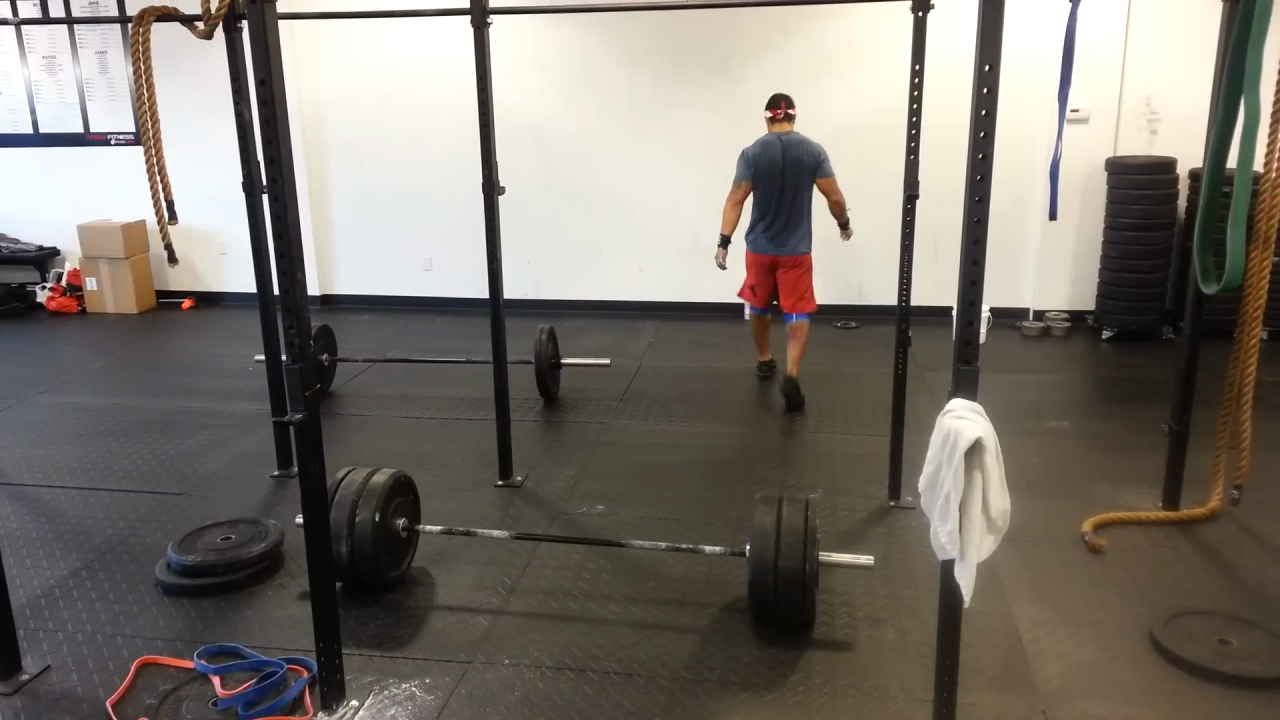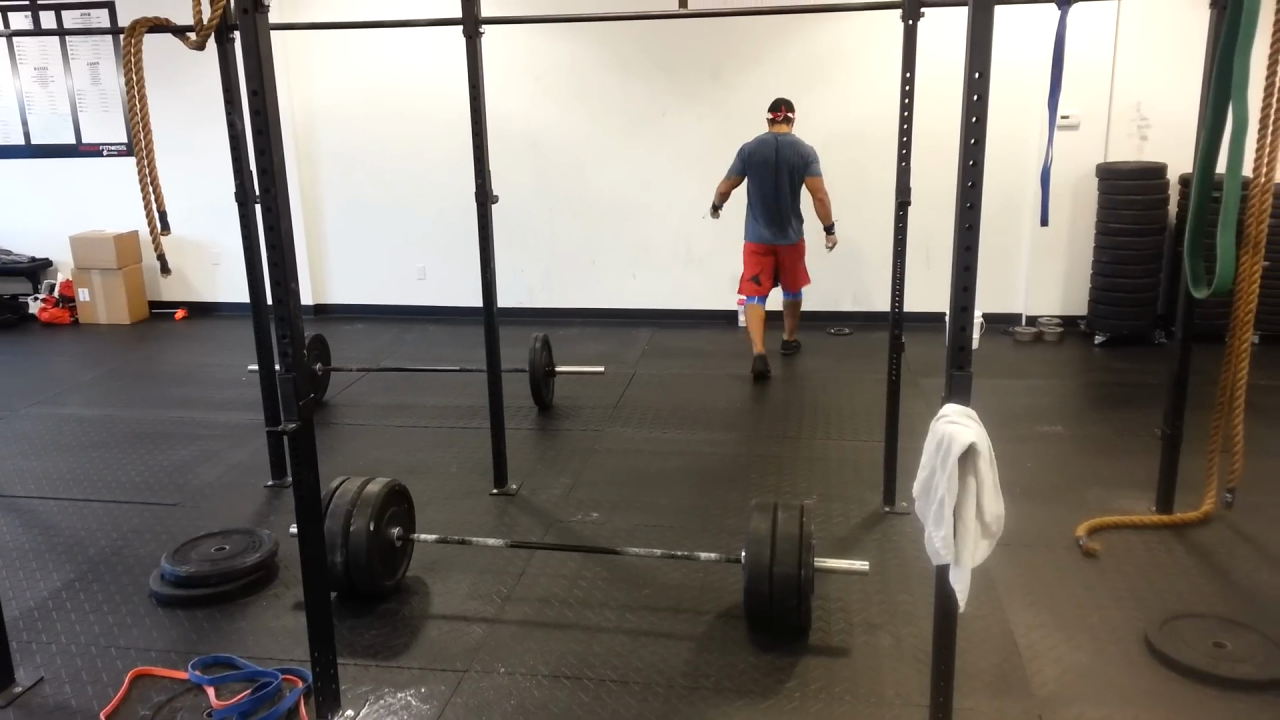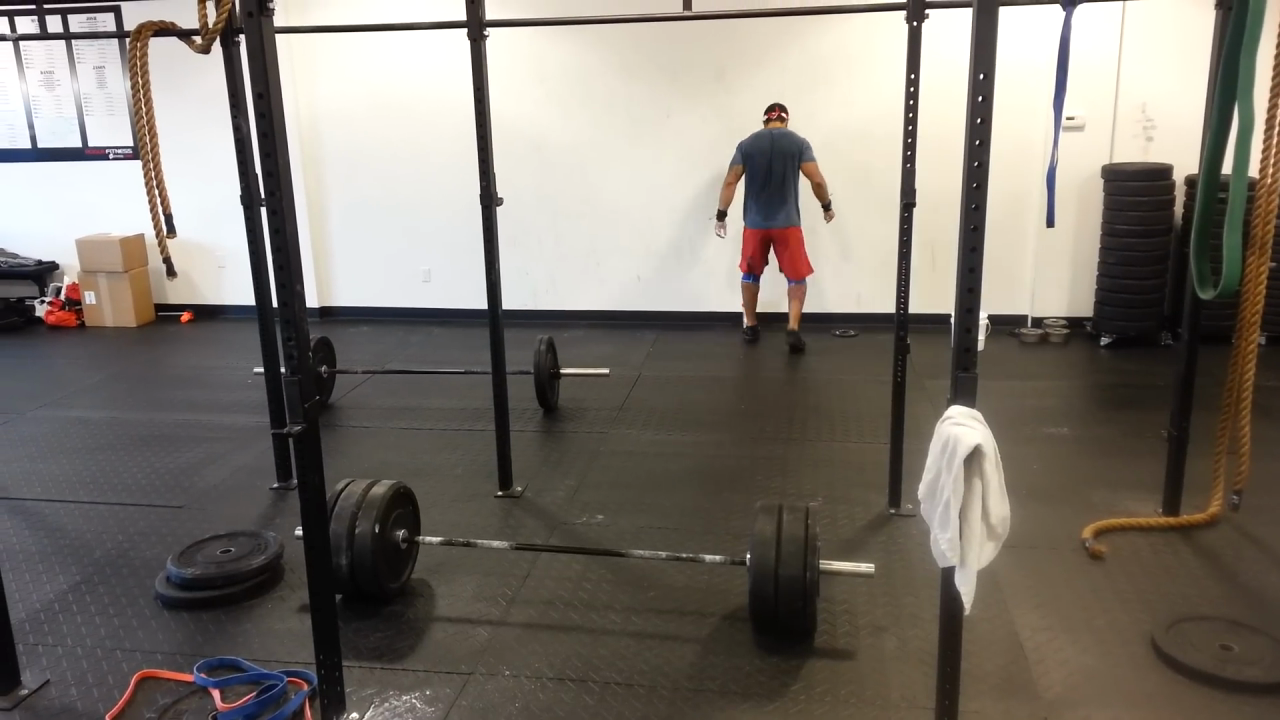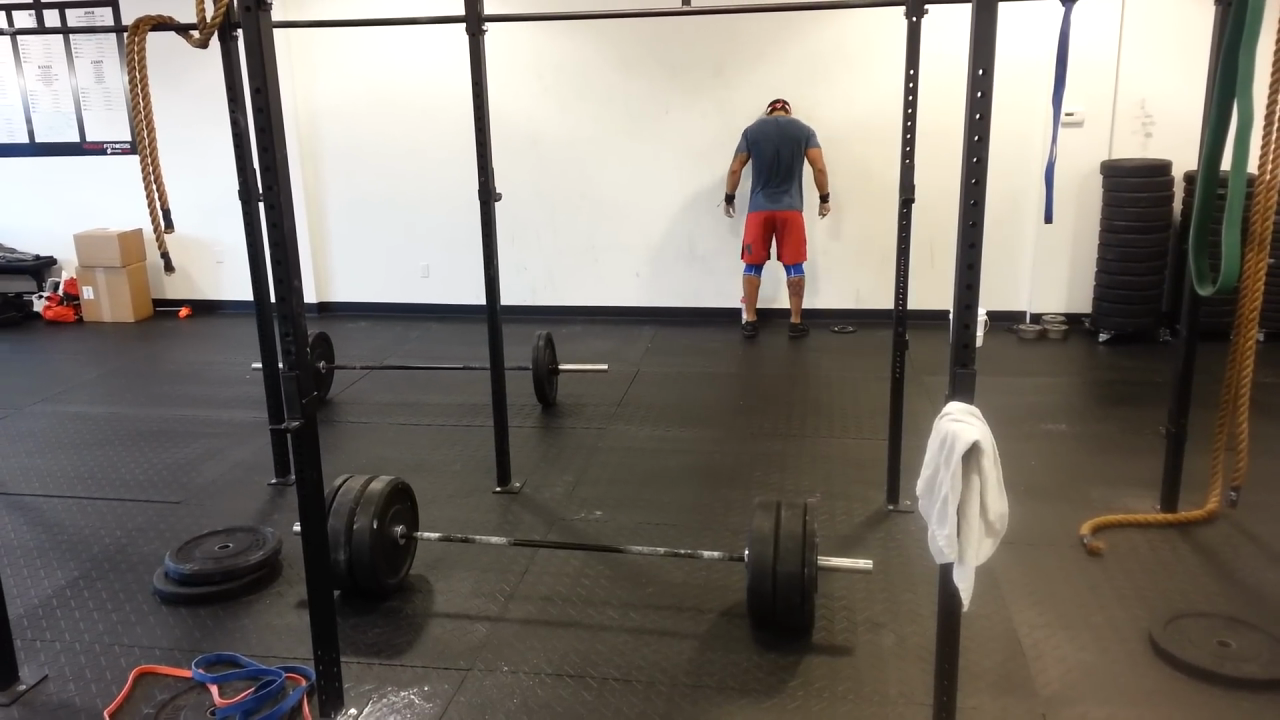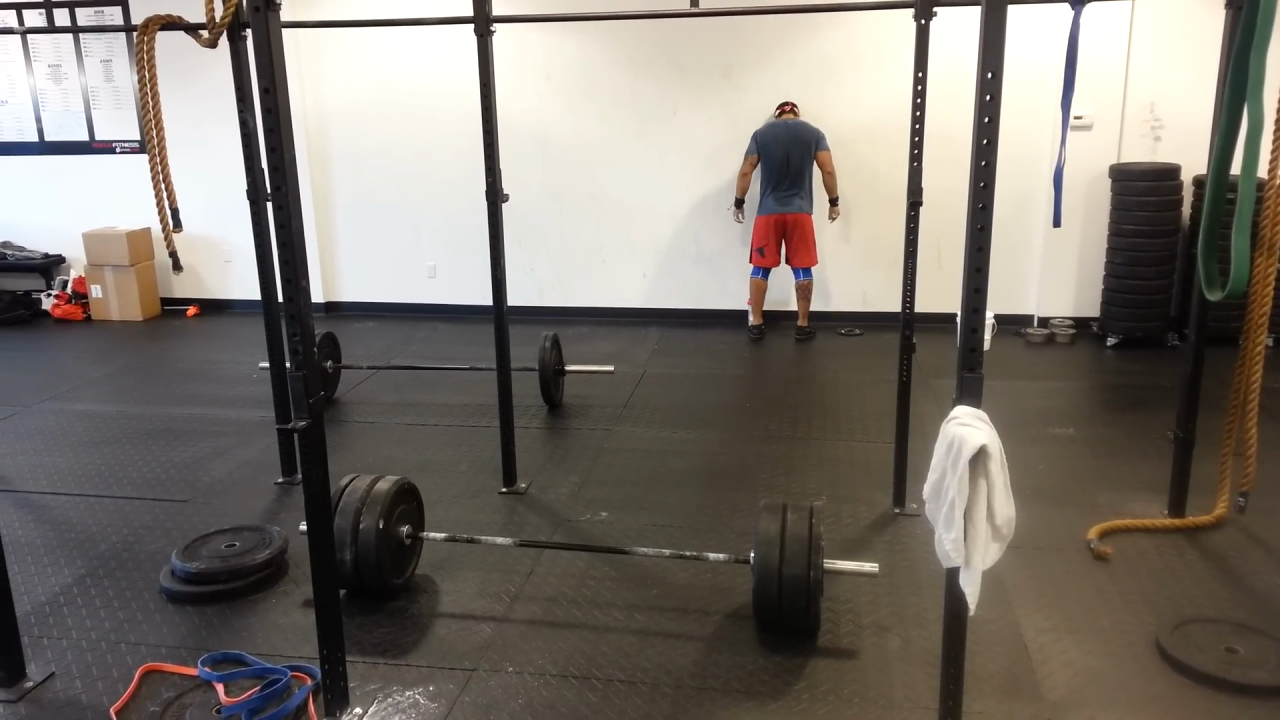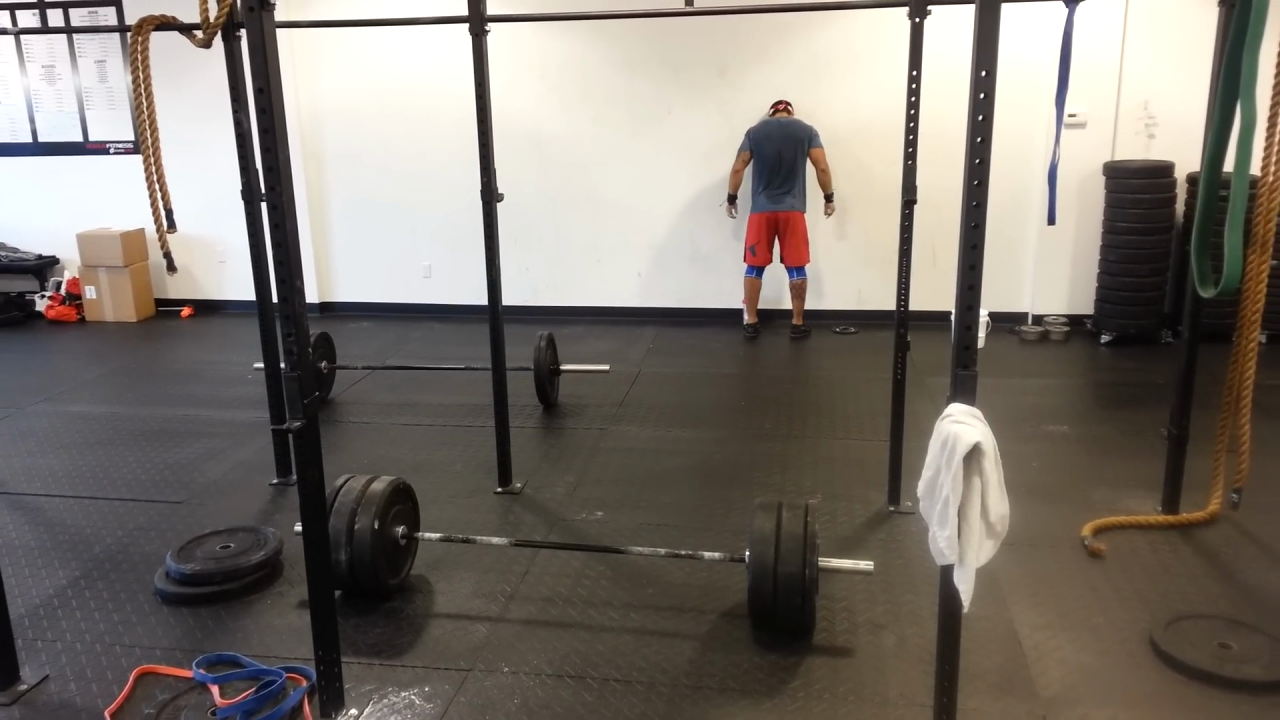
dt=0.5s
person 1, frame 1
left shoulder: (752, 153)
right shoulder: (813, 150)
left elbow: (735, 200)
right elbow: (834, 197)
left wrist: (723, 242)
right wrist: (844, 225)
left hip: (759, 246)
right hip: (796, 248)
left knee: (760, 305)
right knee: (798, 312)
left ankle: (764, 361)
right ankle: (790, 372)
person 1, frame 2
left shoulder: (750, 149)
right shoulder: (805, 151)
left elbow: (724, 188)
right elbow: (819, 195)
left wrist: (716, 206)
right wrist: (829, 229)
left hip: (757, 238)
right hip: (790, 237)
left knee: (755, 296)
right knee: (792, 289)
left ankle: (759, 354)
right ankle: (789, 339)
person 1, frame 3
left shoulder: (747, 144)
right shoulder: (799, 143)
left elbow: (730, 182)
right elbow: (817, 180)
left wrist: (721, 216)
right wrist: (827, 207)
left hip: (755, 223)
right hip: (787, 223)
left knee: (751, 273)
right knee: (797, 277)
left ankle: (750, 326)
right ankle: (793, 330)
person 1, frame 4
left shoulder: (752, 130)
right shoulder: (804, 130)
left elbow: (735, 169)
right elbow: (819, 167)
left wrist: (729, 199)
right wrist: (824, 198)
left hip: (759, 209)
right hip: (790, 209)
left knee: (753, 263)
right knee: (794, 265)
left ankle: (750, 321)
right ankle: (796, 322)
person 1, frame 5
left shoulder: (761, 134)
right shoulder: (814, 133)
left elbow: (746, 171)
right elbow: (828, 171)
left wrist: (738, 203)
right wrist: (833, 202)
left hip: (768, 212)
right hip: (800, 212)
left knee: (760, 267)
right knee: (803, 268)
left ankle: (756, 324)
right ankle: (802, 326)
person 1, frame 6
left shoulder: (754, 132)
right shoulder: (807, 131)
left elbow: (738, 168)
right elbow: (822, 167)
left wrist: (731, 199)
right wrist: (829, 198)
left hip: (761, 209)
right hip: (792, 209)
left knee: (754, 265)
right knee: (796, 267)
left ankle: (751, 323)
right ankle: (798, 324)
